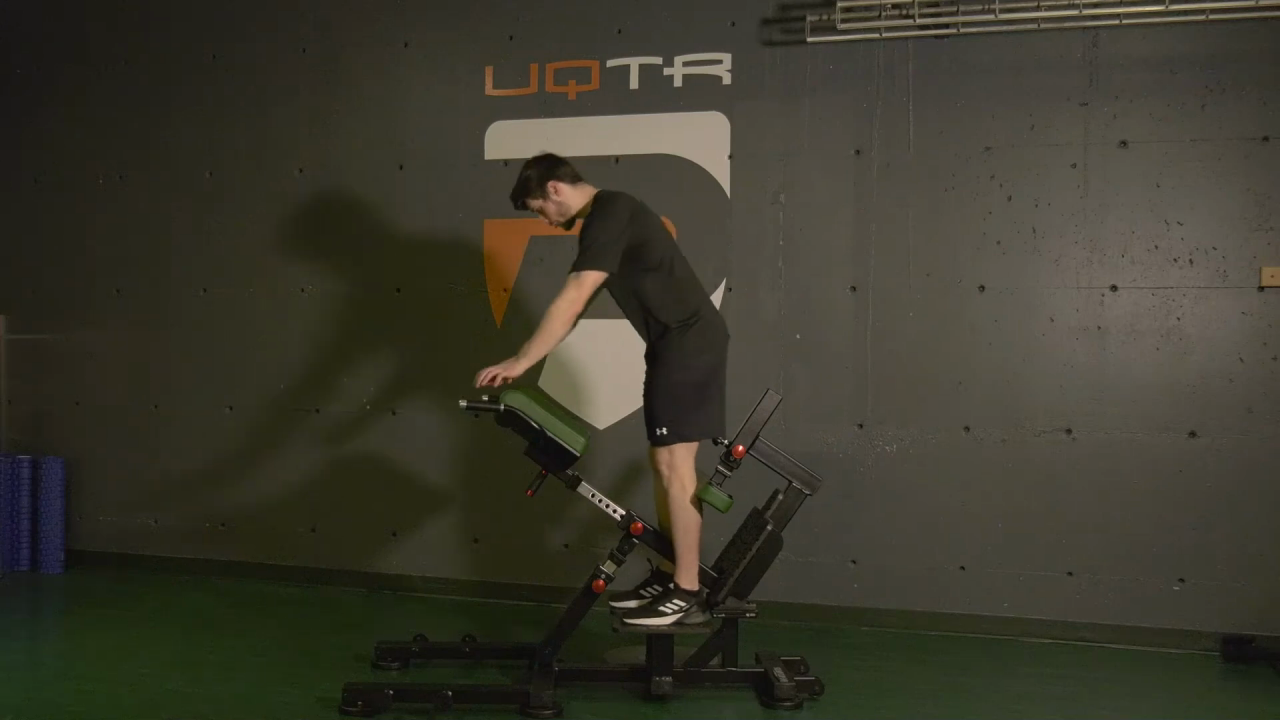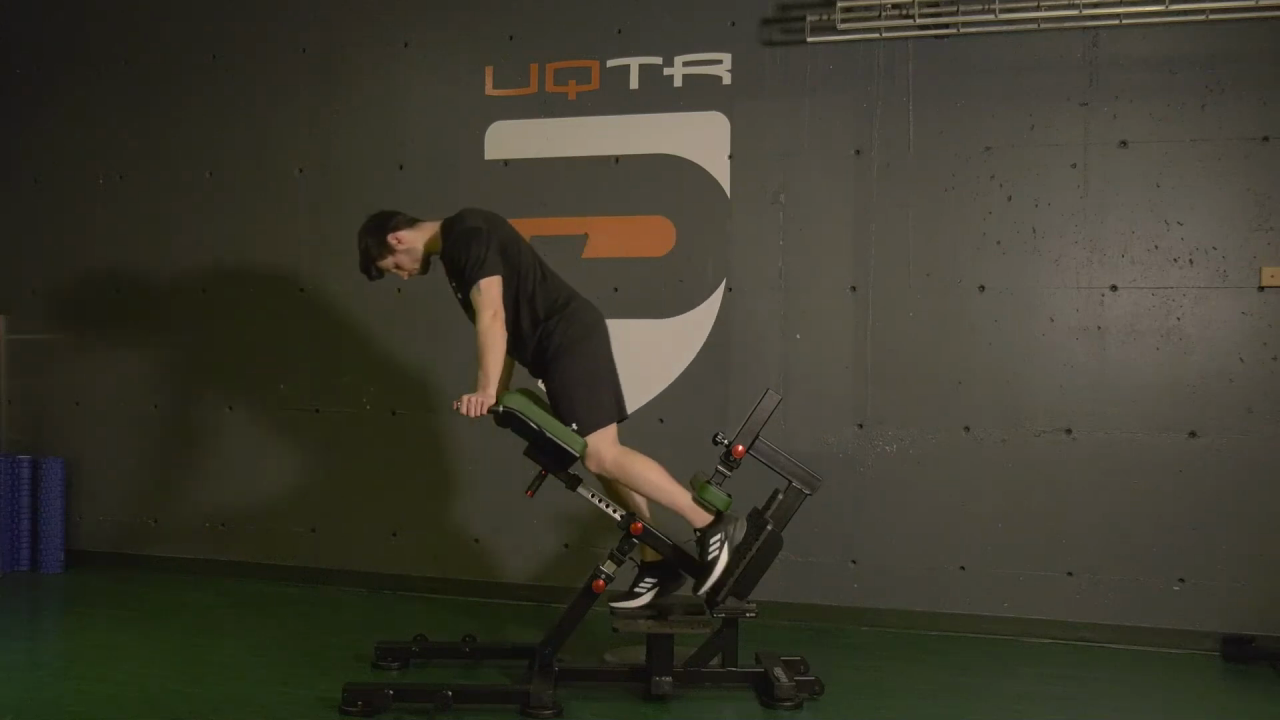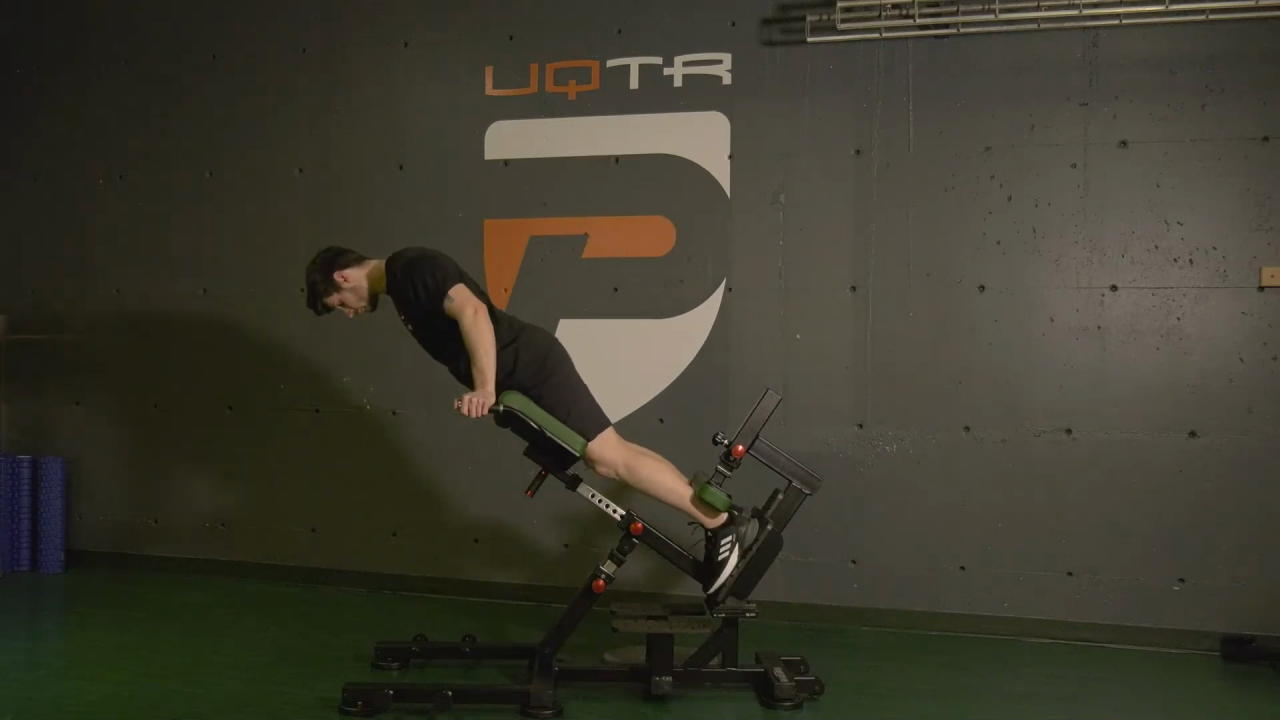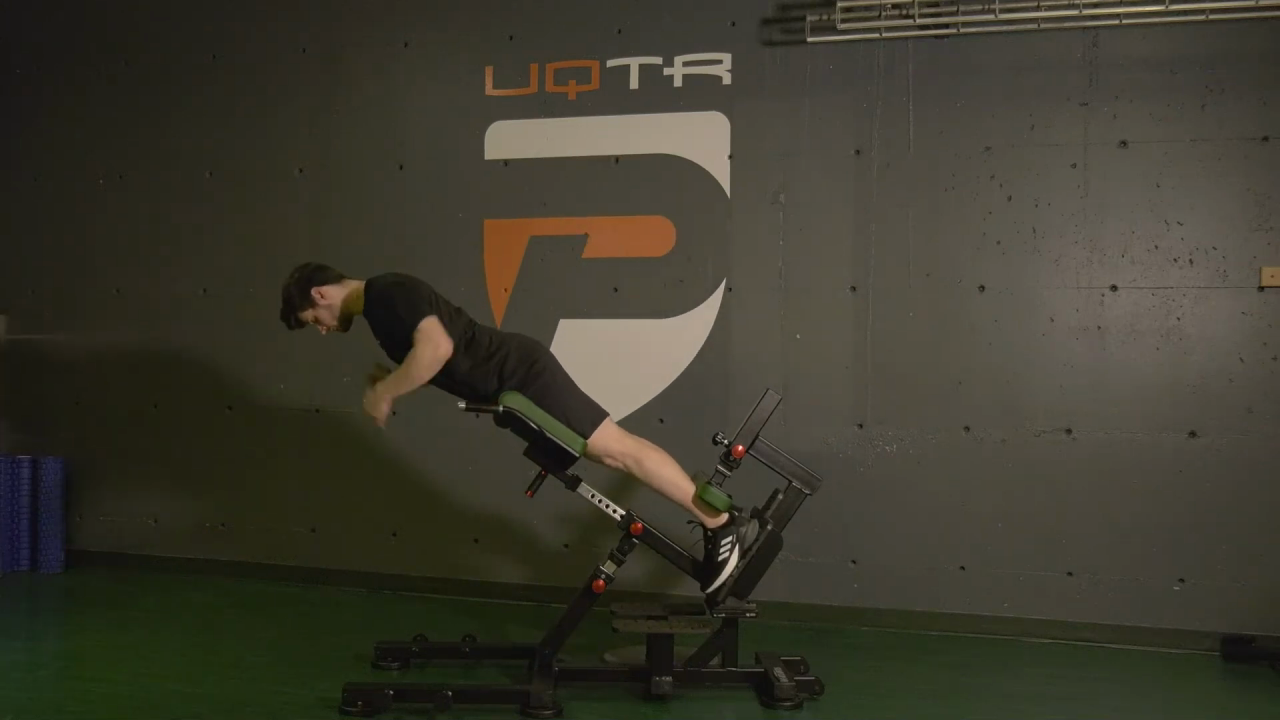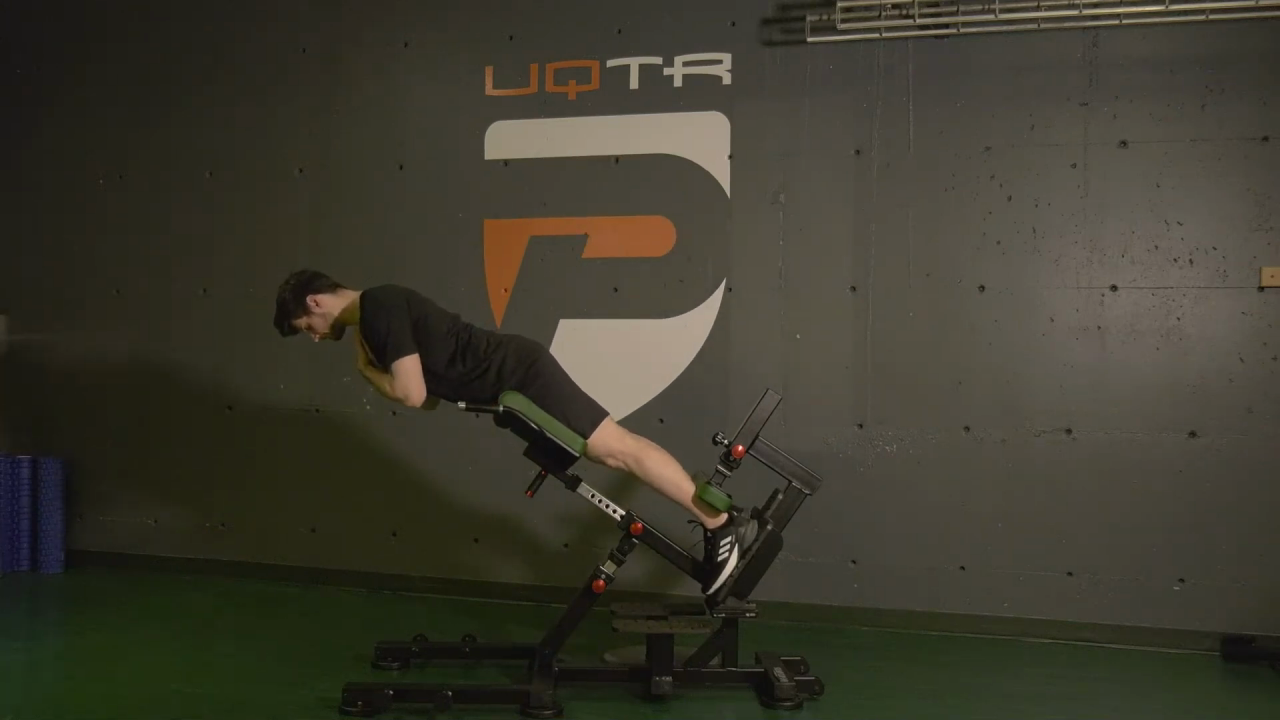
dt=1s
person 1, frame 1
left shoulder: (609, 216)
right shoulder: (605, 217)
left elbow: (571, 302)
right elbow: (573, 307)
left wrist: (517, 364)
right wrist: (523, 362)
left hip: (689, 342)
right hip: (676, 343)
left knee: (673, 463)
right knee: (665, 463)
left ankle: (688, 594)
right ankle: (669, 575)
person 1, frame 2
left shoulder: (467, 232)
right shoulder: (454, 249)
left elbow: (492, 314)
right elbow: (505, 320)
left wrist: (486, 390)
right wrist: (499, 391)
left hip: (570, 339)
right hip: (561, 345)
left knee: (601, 455)
right knee: (604, 458)
left ankle: (712, 525)
right ankle: (657, 566)
person 1, frame 3
left shoulder: (410, 267)
right shoulder: (400, 285)
left elbow: (472, 311)
left wrist: (485, 387)
right wrist: (487, 386)
left hip: (531, 368)
right hip: (523, 375)
left knee: (609, 457)
right knee: (608, 456)
left ankle: (722, 524)
right ankle: (716, 516)
person 1, frame 4
left shoulder: (386, 291)
right shoulder: (377, 305)
left elbow: (438, 348)
left wrist: (383, 391)
right wrist: (391, 376)
left hip: (520, 372)
right hip: (511, 381)
left knee: (614, 447)
right knee: (613, 449)
left ankle: (724, 524)
right ankle: (715, 520)
person 1, frame 5
left shoulder: (379, 308)
right shoulder: (374, 315)
left elbow: (412, 394)
right elbow: (430, 395)
left wrist: (367, 371)
right wrist: (375, 364)
left hip: (519, 373)
right hip: (512, 379)
left knee: (615, 447)
right knee: (612, 449)
left ankle: (723, 524)
right ankle: (715, 520)
